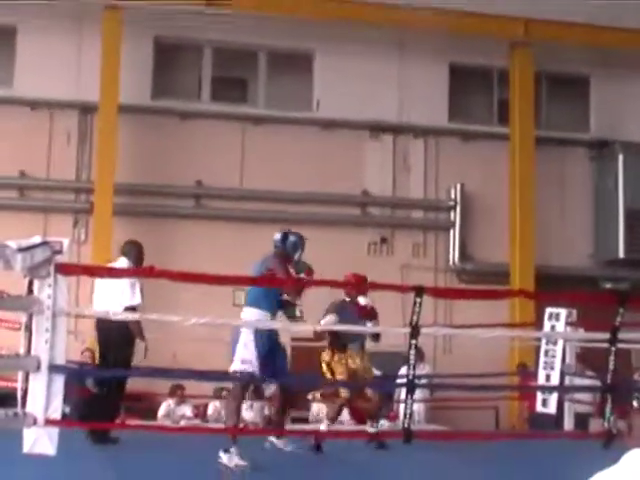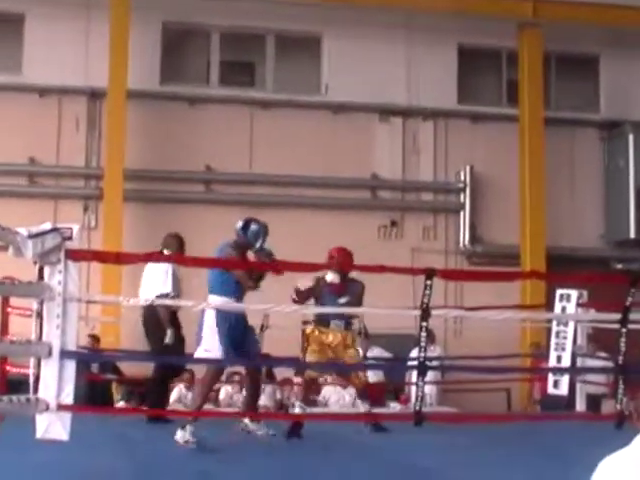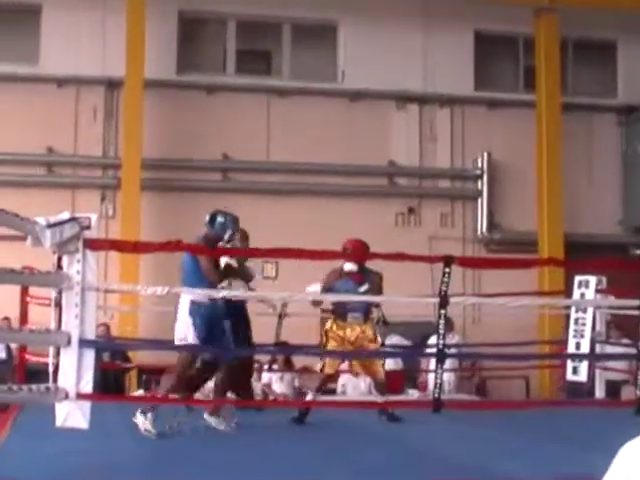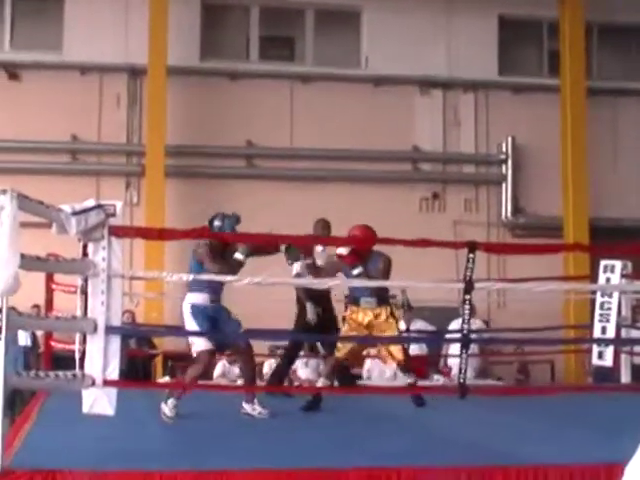
dt=0.5s
person 1, frame 1
left shoulder: (273, 264)
right shoulder: (275, 262)
right elbow: (294, 291)
left wrist: (290, 310)
right wrist: (304, 275)
left hip: (266, 328)
right hip: (253, 327)
left knee: (286, 383)
right knee: (243, 383)
left ankle: (277, 435)
right ankle: (228, 449)
person 1, frame 2
left shoulder: (237, 253)
right shoulder: (231, 252)
left elbow: (247, 282)
right elbow: (251, 283)
right wrist: (263, 263)
left hip: (234, 314)
right hip: (220, 313)
left knee: (255, 367)
right knee: (215, 371)
left ankle: (251, 419)
right ankle: (187, 427)
person 1, frame 3
left shoulder: (210, 248)
right shoulder: (202, 246)
right elbow: (215, 278)
right wrist: (230, 263)
left hip: (210, 307)
right hip: (194, 306)
left knee: (224, 363)
right knee: (186, 361)
left ankle: (213, 413)
right ankle: (146, 413)
person 1, frame 4
left shoulder: (227, 247)
right shoulder: (204, 249)
left elbow: (255, 250)
right elbow: (221, 273)
right wrist: (240, 256)
left hip: (215, 308)
right hip: (197, 307)
left knee: (245, 348)
right knee: (205, 359)
left ankle: (250, 402)
right ankle: (171, 401)
person 2, frame 1
right shoulder: (130, 275)
left elbow: (96, 306)
right elbow: (129, 311)
right wrist: (142, 339)
left hip: (103, 324)
right hip: (120, 328)
left knee: (106, 377)
right knee: (116, 380)
right ankle: (100, 431)
person 2, frame 2
left shoulder: (152, 264)
right shoulder: (167, 265)
right elbow: (162, 299)
right wrist: (170, 328)
left hip: (149, 314)
right hip: (162, 317)
left knee: (164, 361)
right knee: (173, 363)
left ankle: (156, 410)
person 2, frame 3
left shoulder: (238, 260)
left elbow: (242, 287)
left hip: (236, 308)
right hip: (231, 308)
right knee: (243, 352)
right ankle: (244, 397)
person 2, frame 4
left shoulder: (324, 251)
right shoulder: (304, 250)
right elbow: (298, 279)
right wrist: (308, 304)
left hip: (323, 298)
right hip: (309, 297)
left knee: (332, 342)
right knee: (297, 341)
left ankle: (344, 381)
right ankle: (275, 383)
person 3, frame 1
left shoulder: (367, 309)
right shoulder: (336, 308)
left elbow: (376, 337)
right elbow: (319, 333)
left wrist: (369, 318)
right wrist: (324, 328)
left hip: (358, 359)
right hip: (337, 358)
left knee: (373, 400)
right knee: (343, 397)
left ankle: (373, 435)
right ankle: (319, 436)
person 3, frame 2
left shoulder: (357, 286)
right shoulder: (319, 282)
left elbow: (354, 312)
right elbow: (298, 302)
left wrist: (340, 293)
right wrist: (299, 292)
left hip: (344, 337)
right hip: (320, 333)
left knee: (359, 379)
right knee: (309, 375)
left ankle: (369, 418)
right ankle: (297, 421)
person 3, frame 3
left shoulder: (374, 277)
right shoulder: (335, 275)
left elbow: (377, 303)
right elbow: (318, 300)
left wrist: (361, 282)
left hip: (364, 329)
right hip: (338, 327)
left knee: (378, 372)
right knee: (328, 369)
left ankle: (384, 408)
right ankle: (304, 408)
person 3, frame 4
left shoulder: (382, 260)
right shoulder: (344, 259)
left elbow: (378, 286)
right elbow: (323, 275)
left wrist: (356, 266)
left hip: (381, 313)
right hip: (356, 313)
left knee: (399, 354)
right knee: (339, 353)
left ankle: (413, 387)
right ankle: (317, 395)
